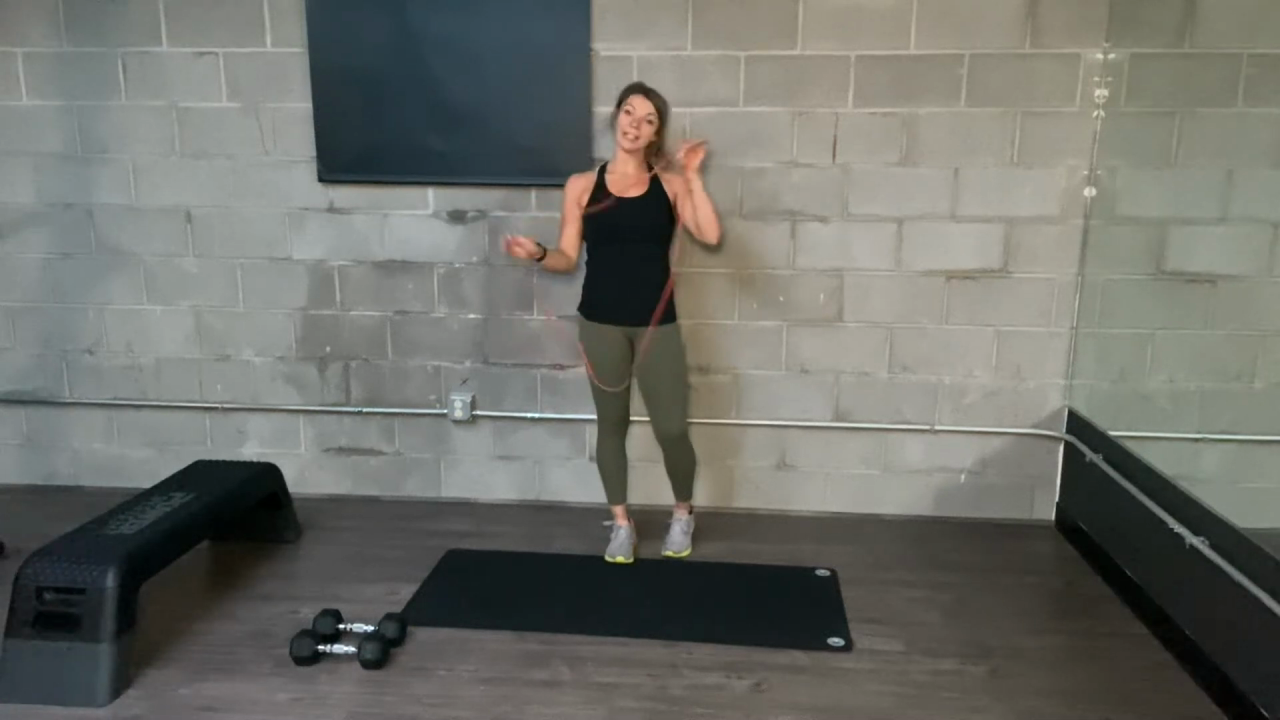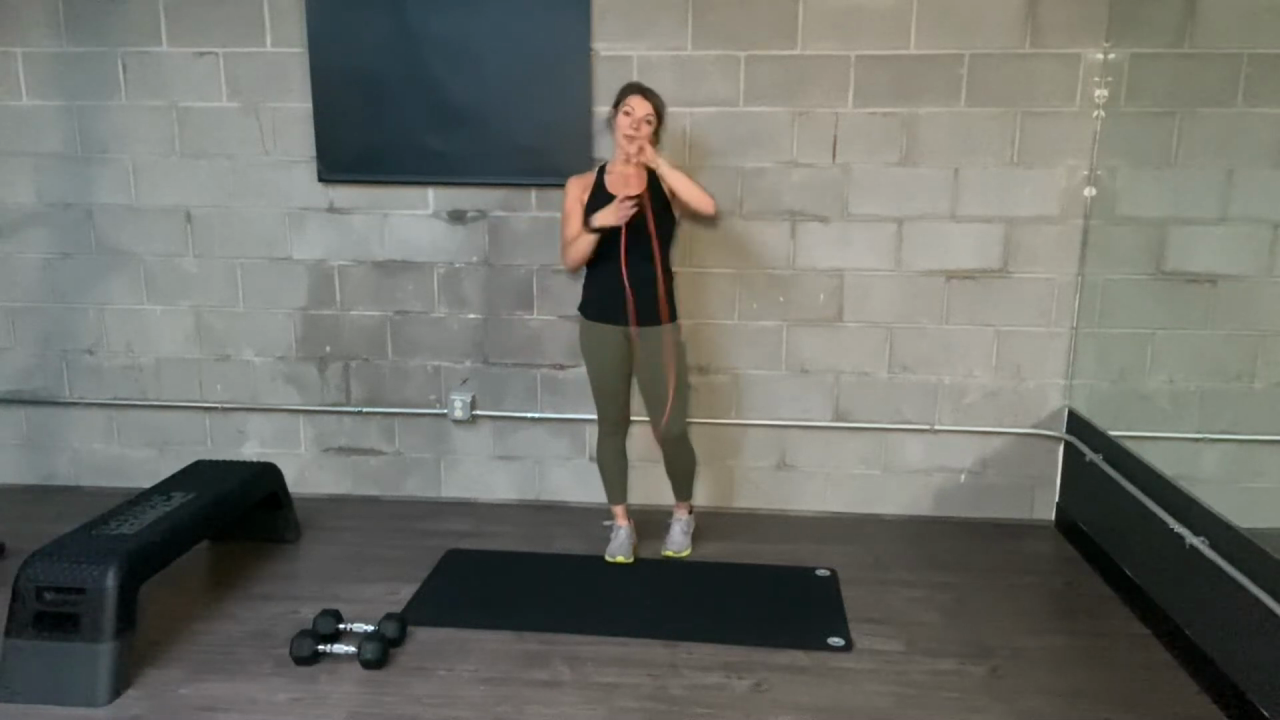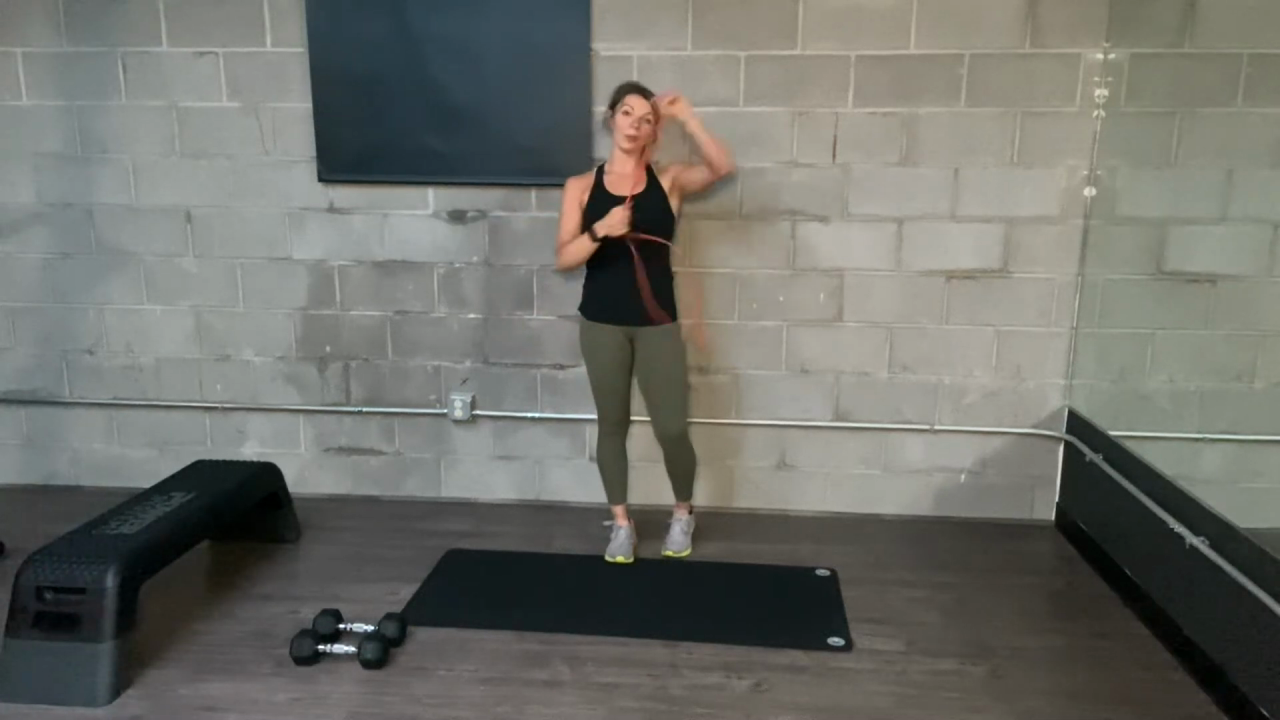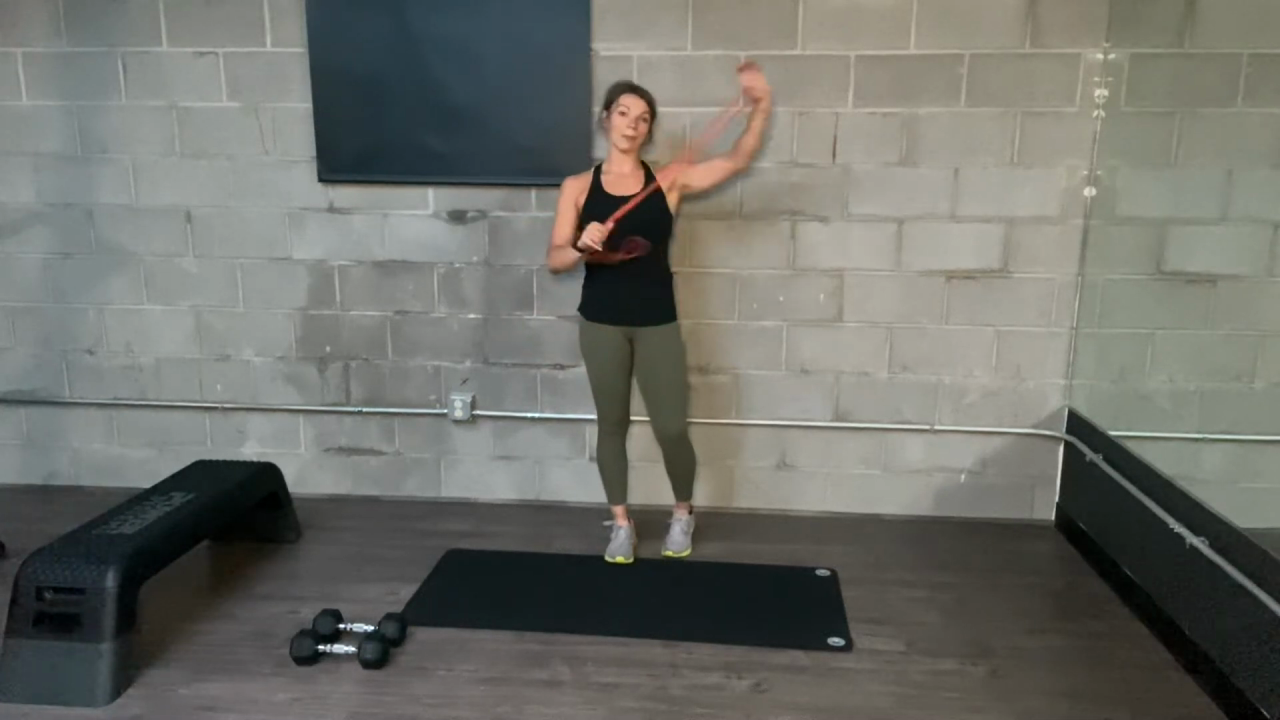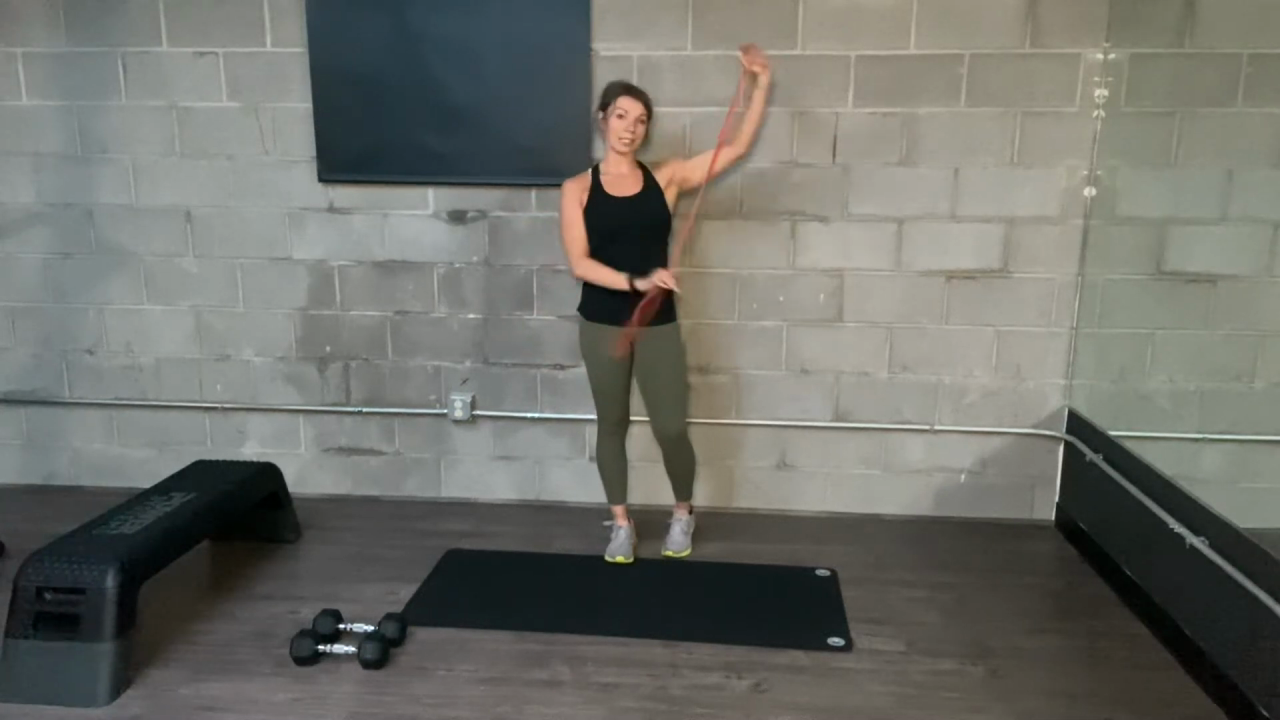
dt=0.3s
person 1, frame 1
left shoulder: (670, 185)
right shoulder: (582, 185)
left elbow: (711, 236)
right elbow: (568, 256)
left wrist: (693, 176)
right wrist: (535, 253)
left hip: (656, 322)
right hip: (601, 321)
left knee: (672, 428)
right knee: (611, 423)
left ankle: (683, 513)
right ankle: (621, 522)
person 1, frame 2
left shoulder: (665, 182)
right shoulder: (583, 185)
left elbow: (708, 208)
right elbow: (572, 255)
left wrist: (656, 163)
right wrist: (598, 222)
left hip: (657, 322)
right hip: (602, 321)
left knee: (672, 429)
right knee: (612, 424)
left ankle: (683, 513)
right ankle: (621, 522)
person 1, frame 3
left shoulder: (669, 179)
right shoulder: (581, 186)
left elbow: (722, 167)
right elbow: (564, 258)
left wrist: (687, 119)
right wrist: (598, 233)
left hip: (658, 321)
right hip: (602, 322)
left knee: (672, 428)
right knee: (612, 424)
left ankle: (683, 513)
right ankle: (621, 523)
person 1, frame 4
left shoulder: (669, 179)
right shoulder: (578, 187)
left elbow: (739, 159)
right elbow: (555, 259)
left wrist: (760, 105)
right wrist: (581, 245)
left hip: (657, 322)
right hip: (601, 322)
left knee: (671, 428)
right knee: (612, 424)
left ankle: (682, 514)
right ankle: (621, 523)
person 1, frame 5
left shoulder: (665, 178)
right shoulder: (578, 188)
left elbow: (737, 147)
right elbow: (579, 263)
left wrist: (760, 84)
right wrist: (636, 281)
left hip: (658, 323)
right hip: (603, 322)
left knee: (671, 428)
right knee: (611, 424)
left ankle: (683, 514)
right ankle: (621, 523)
